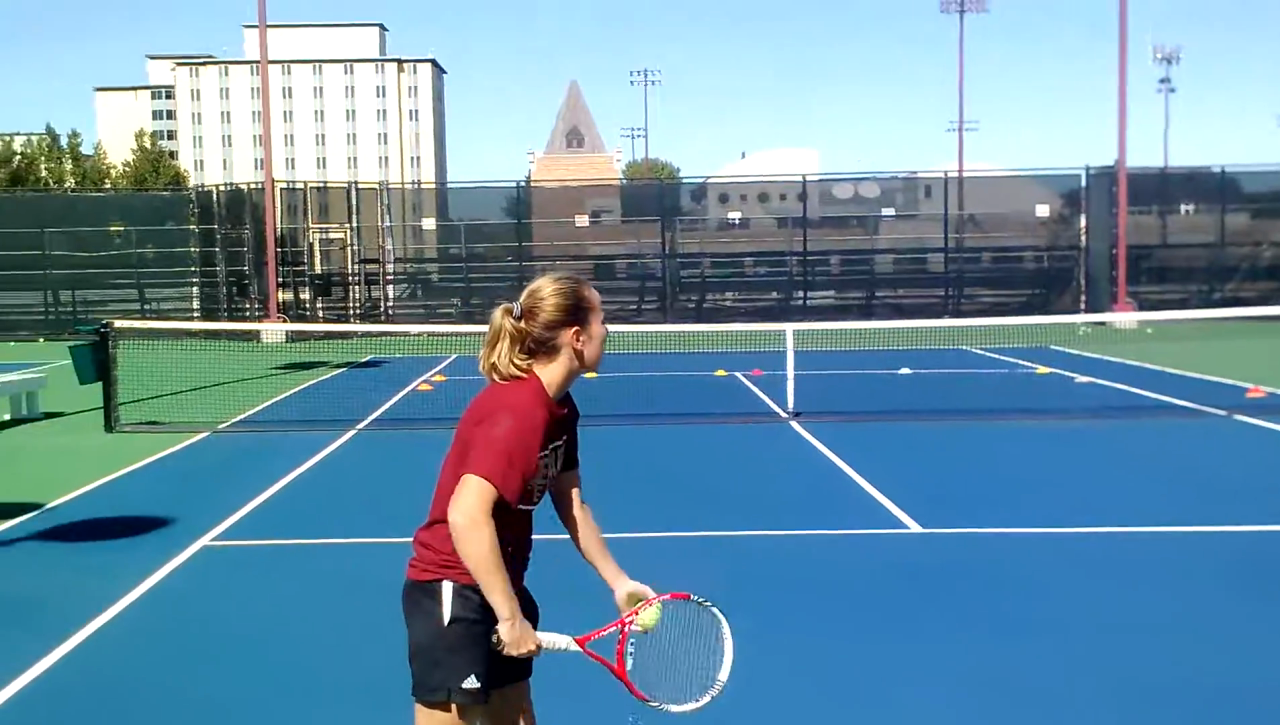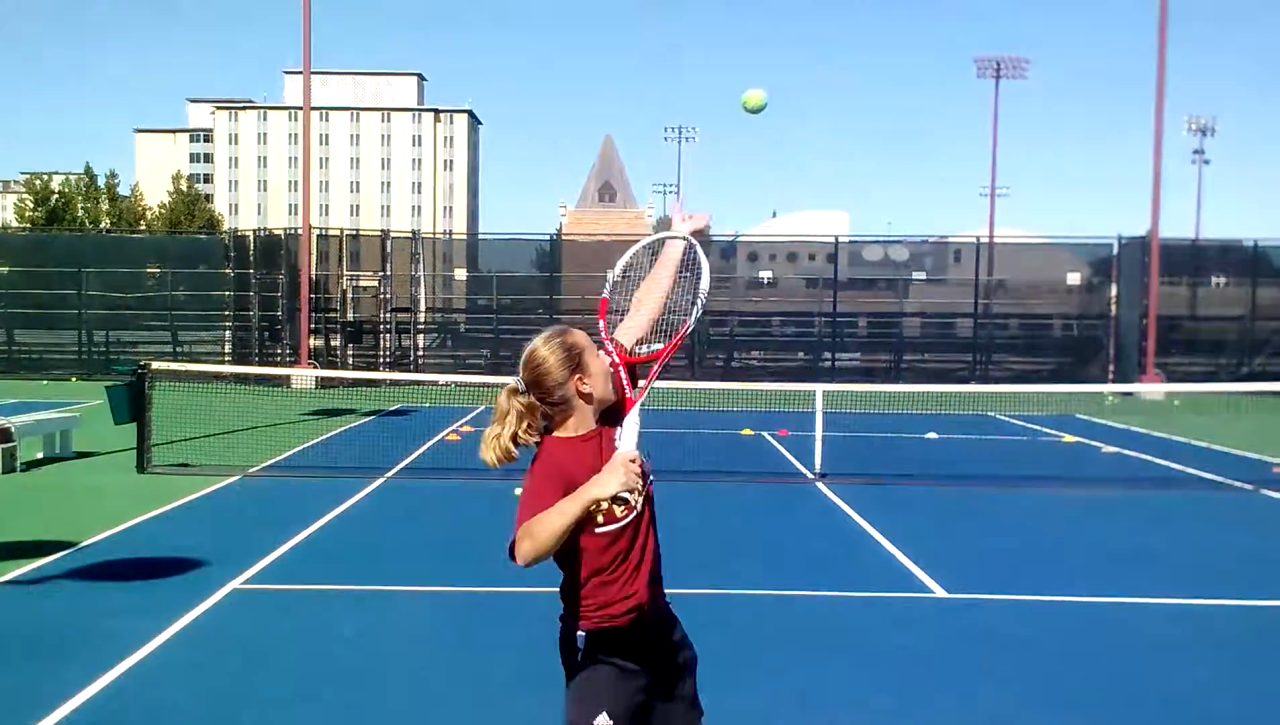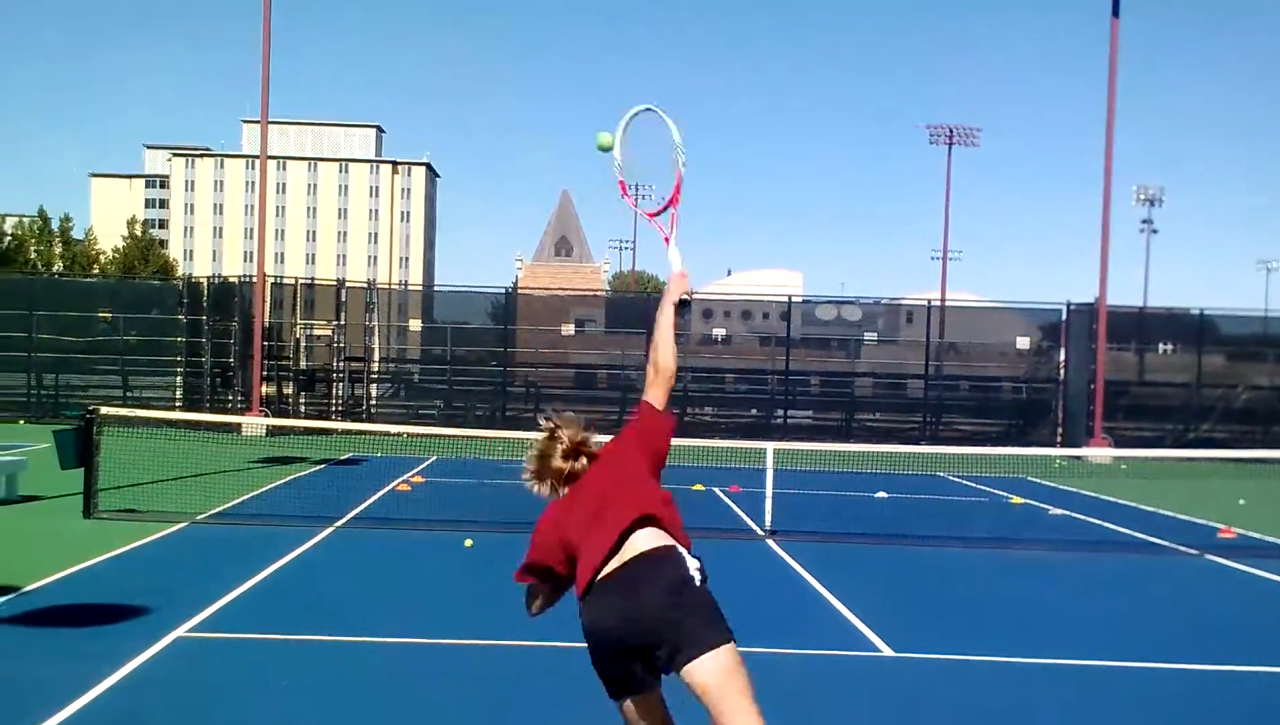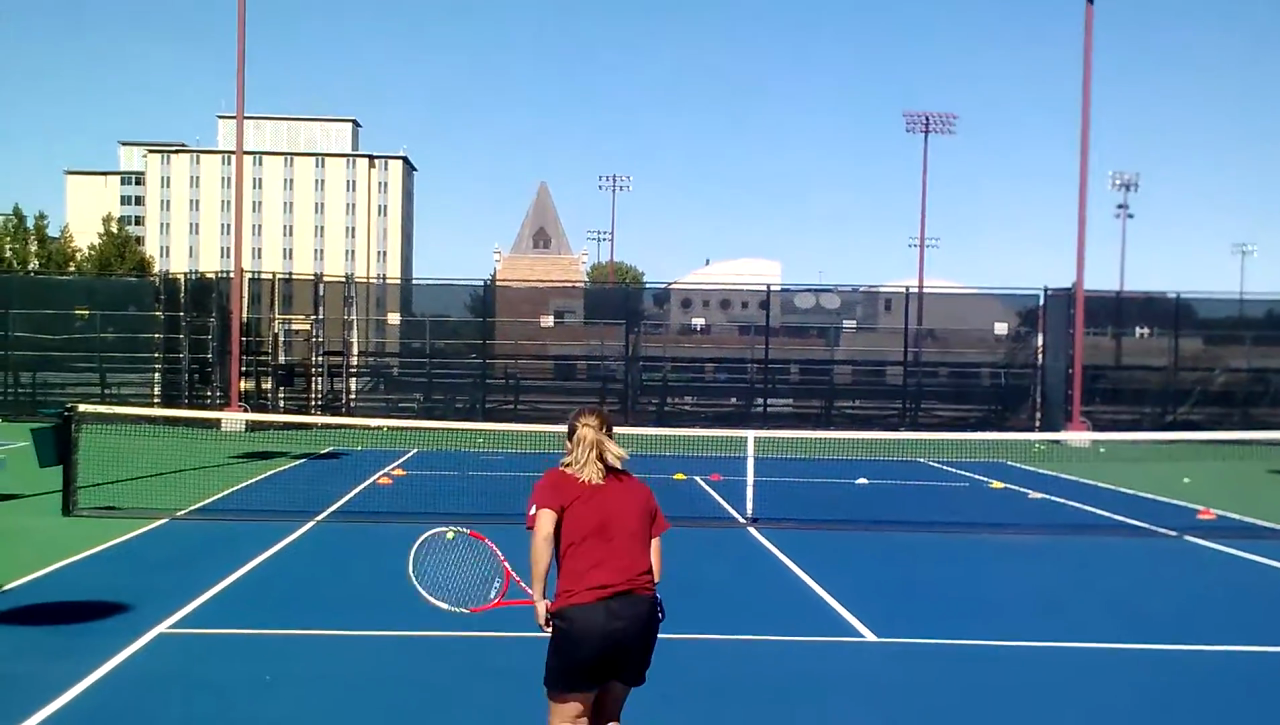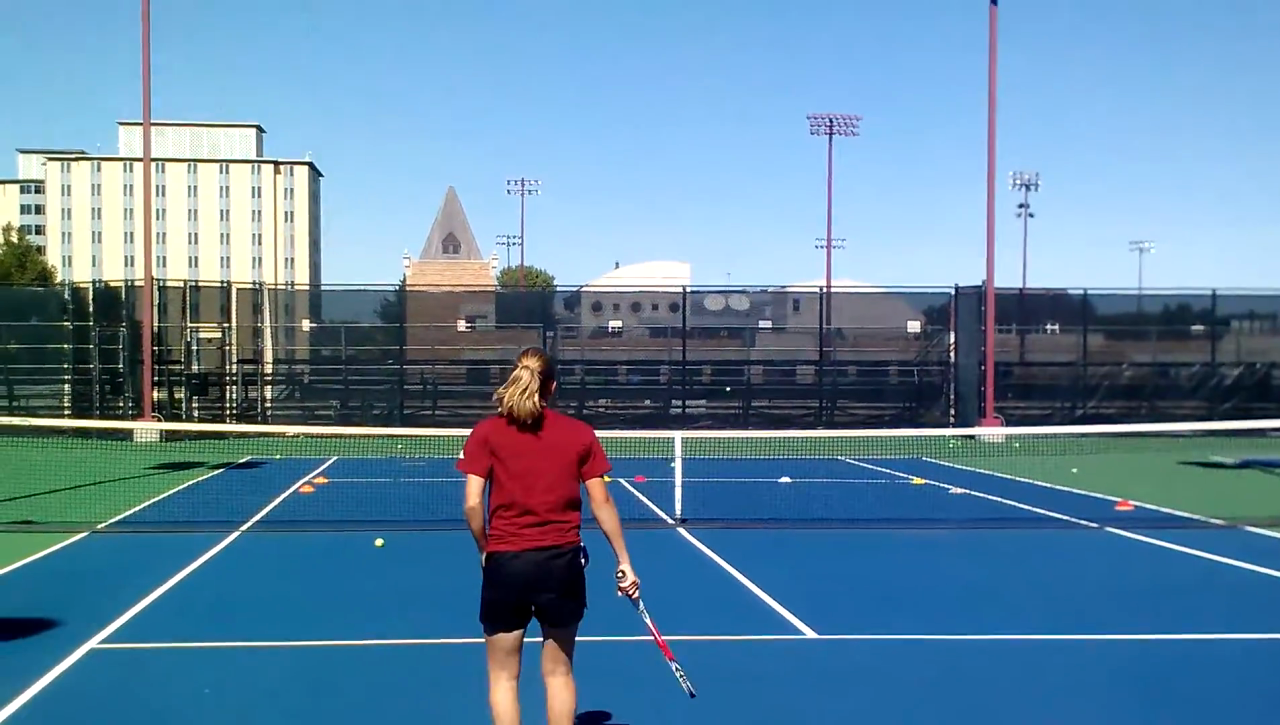
dt=0.7s
person 1, frame 1
left shoulder: (560, 406)
right shoulder: (519, 408)
left elbow: (571, 502)
right elbow: (466, 514)
left wrist: (618, 581)
right wrist: (511, 616)
left hip: (499, 592)
right hip: (453, 592)
person 1, frame 2
left shoulder: (611, 414)
right shoulder: (551, 468)
left elbow: (640, 317)
right elbow: (526, 551)
left wrist: (678, 240)
right wrist: (595, 488)
left hip: (656, 627)
right hip: (607, 645)
person 1, frame 3
left shoulder: (550, 527)
right shoulder: (628, 452)
left elbow: (537, 603)
right elbow: (661, 377)
right wrist: (669, 301)
left hip: (603, 620)
right hip: (666, 581)
person 1, frame 4
left shoulder: (555, 482)
right shoulder: (641, 490)
left elbow: (543, 535)
right elbow: (656, 570)
left wrist: (539, 598)
left hip: (580, 615)
right hip: (639, 615)
person 1, frame 5
left shoulder: (486, 431)
right shoulder: (580, 433)
left elbow: (472, 504)
right elbow: (602, 502)
left wrist: (485, 546)
right wrist: (624, 561)
left hip: (507, 562)
right hip: (562, 560)
left knee: (504, 676)
right knee: (558, 669)
